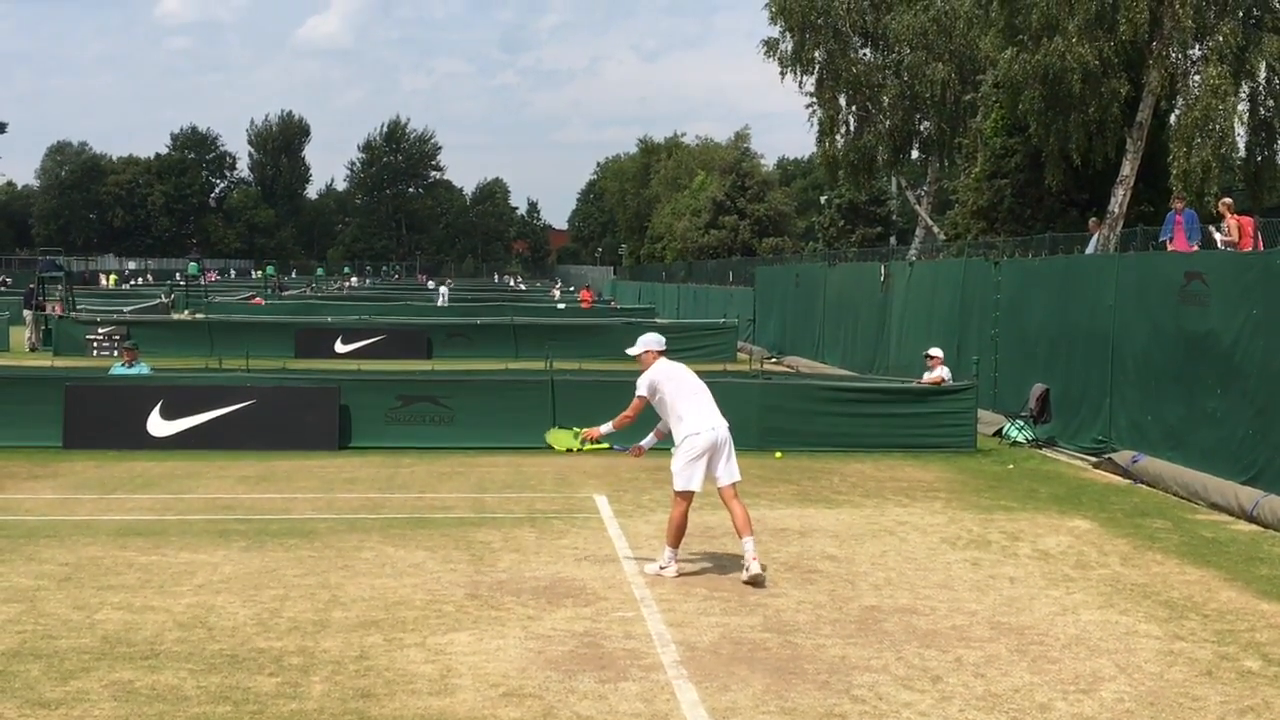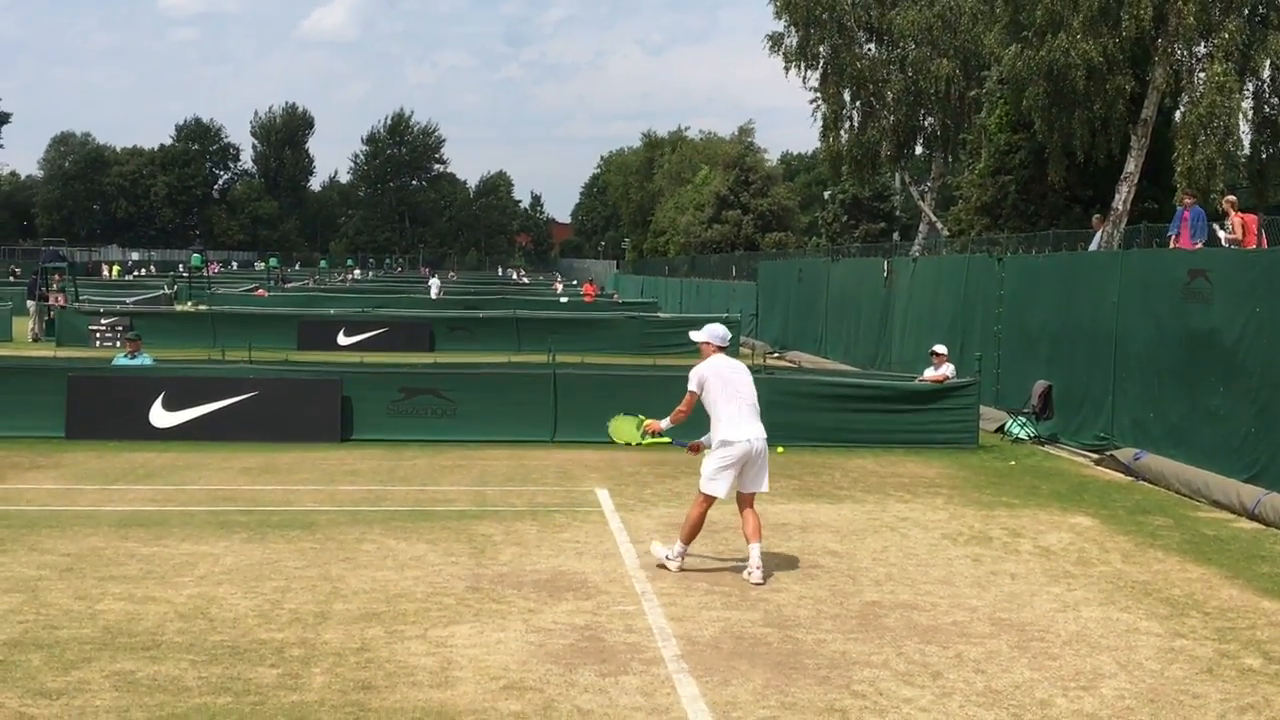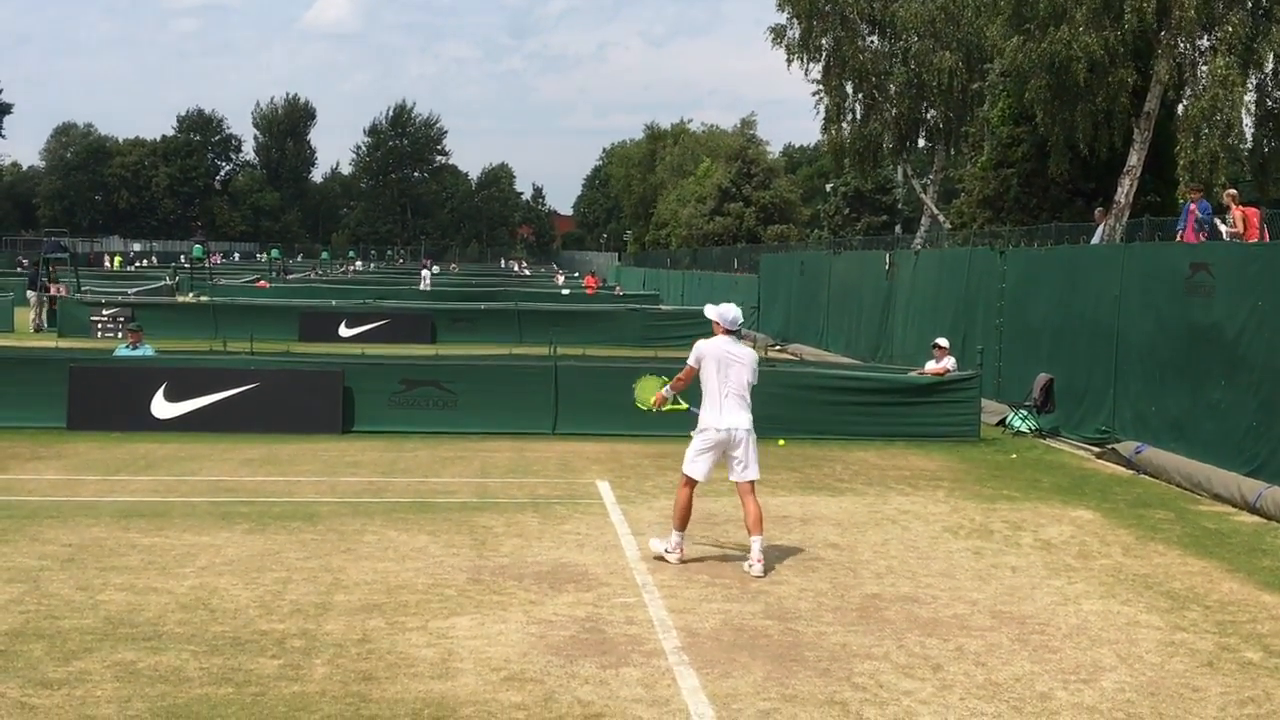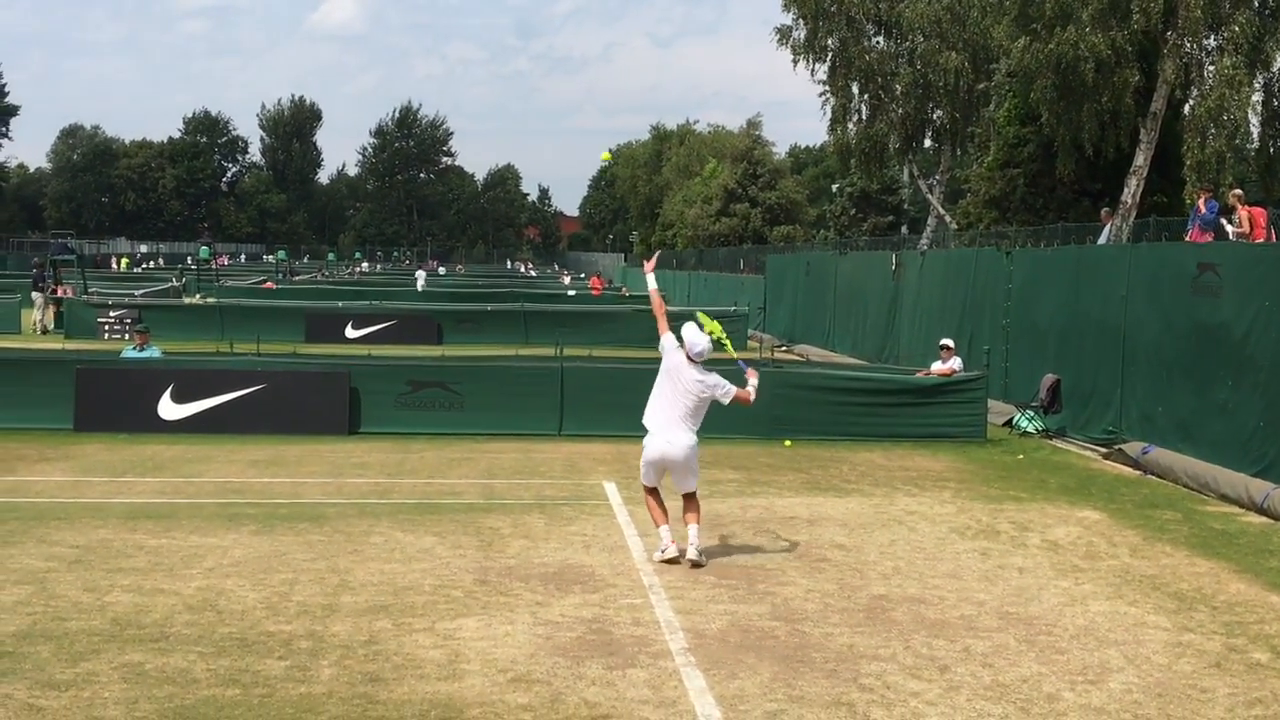
dt=0.5s
person 1, frame 1
left shoulder: (650, 376)
right shoulder: (680, 369)
left elbow: (630, 415)
left wrist: (602, 430)
right wrist: (645, 444)
left hip: (696, 437)
right hip: (720, 431)
left knee: (681, 501)
right knee: (731, 497)
left ankle: (668, 562)
right ankle: (751, 560)
person 1, frame 2
left shoulder: (701, 370)
right shoulder: (741, 368)
left elbow: (684, 411)
left wrist: (662, 425)
right wrist: (706, 441)
left hip: (731, 444)
right hip: (757, 440)
left knee: (703, 501)
right knee: (747, 505)
left ankle: (675, 555)
right ankle: (755, 565)
person 1, frame 3
left shoulder: (705, 347)
right shoulder: (750, 354)
left elbow: (683, 379)
left wrist: (665, 393)
left hip: (712, 429)
right hip: (742, 429)
left knee: (686, 485)
right knee: (748, 493)
left ankle: (675, 547)
right ankle: (757, 557)
person 1, frame 4
left shoulder: (672, 357)
right shoulder: (710, 381)
left elbow: (659, 312)
right elbow: (748, 398)
left wrist: (650, 276)
right wrist: (753, 379)
left hip: (656, 444)
right hip: (684, 448)
left knee: (651, 492)
right knee: (689, 496)
left ankle: (667, 543)
right ankle: (694, 544)
